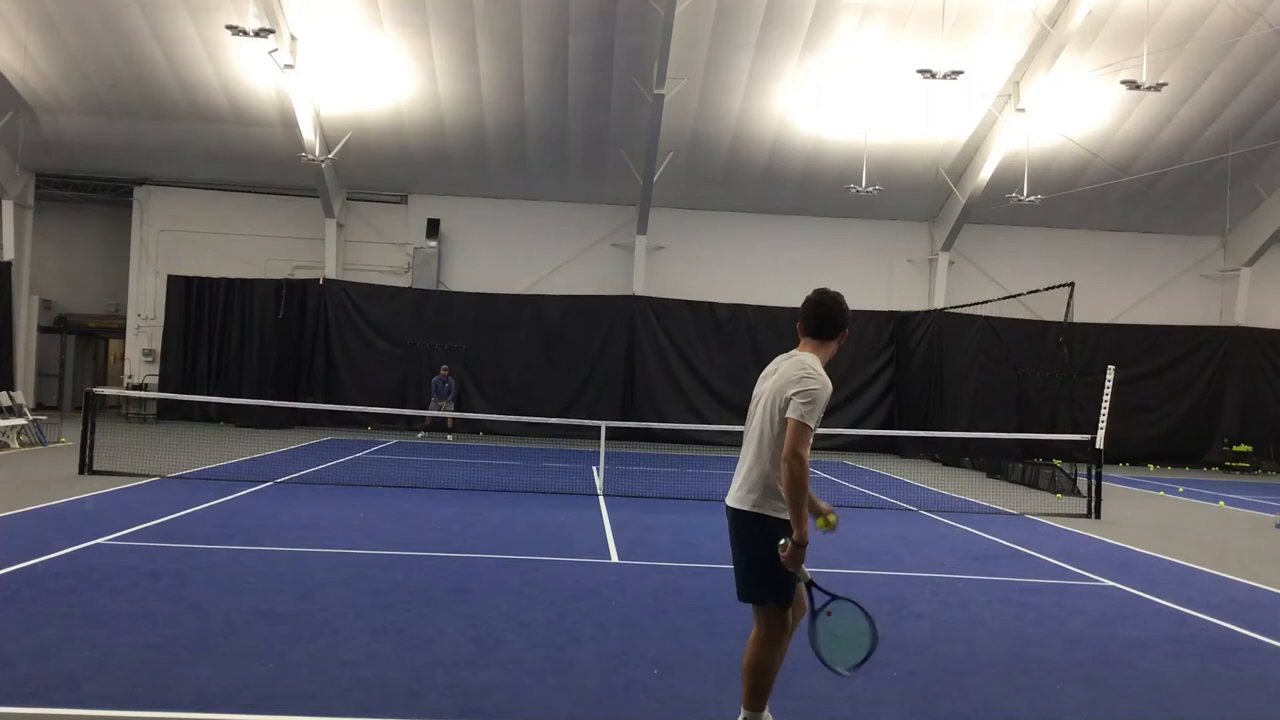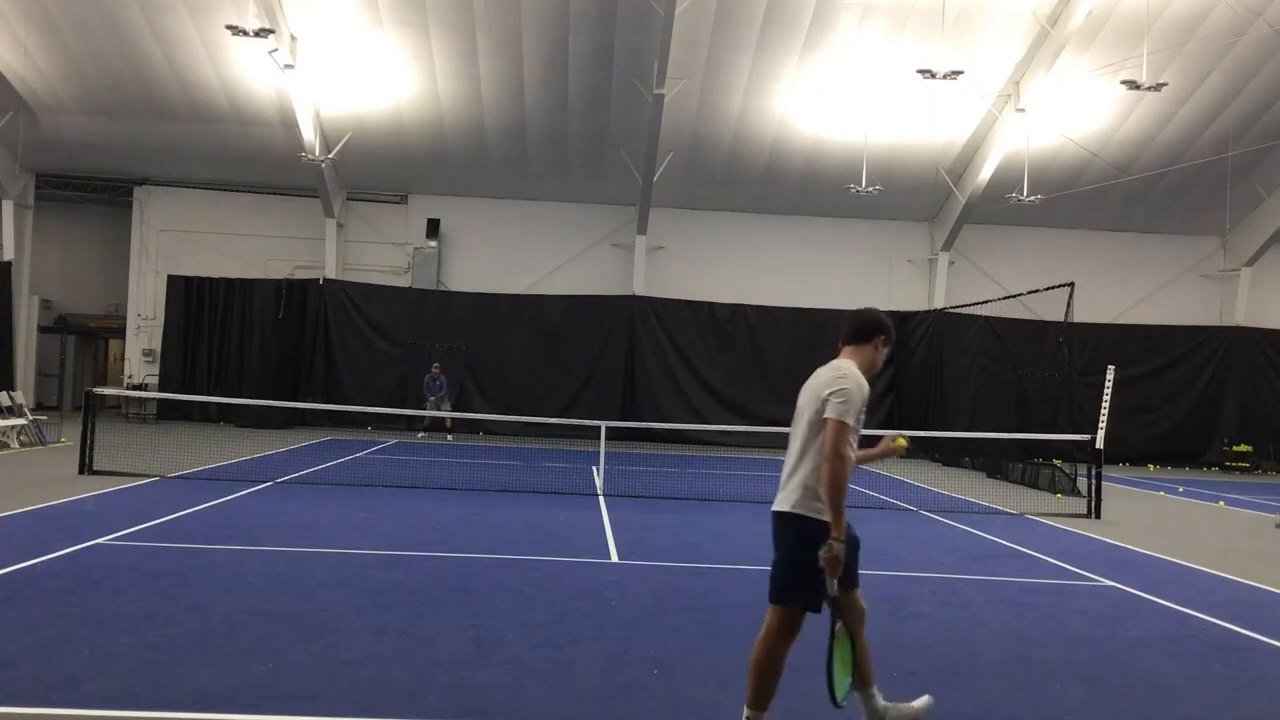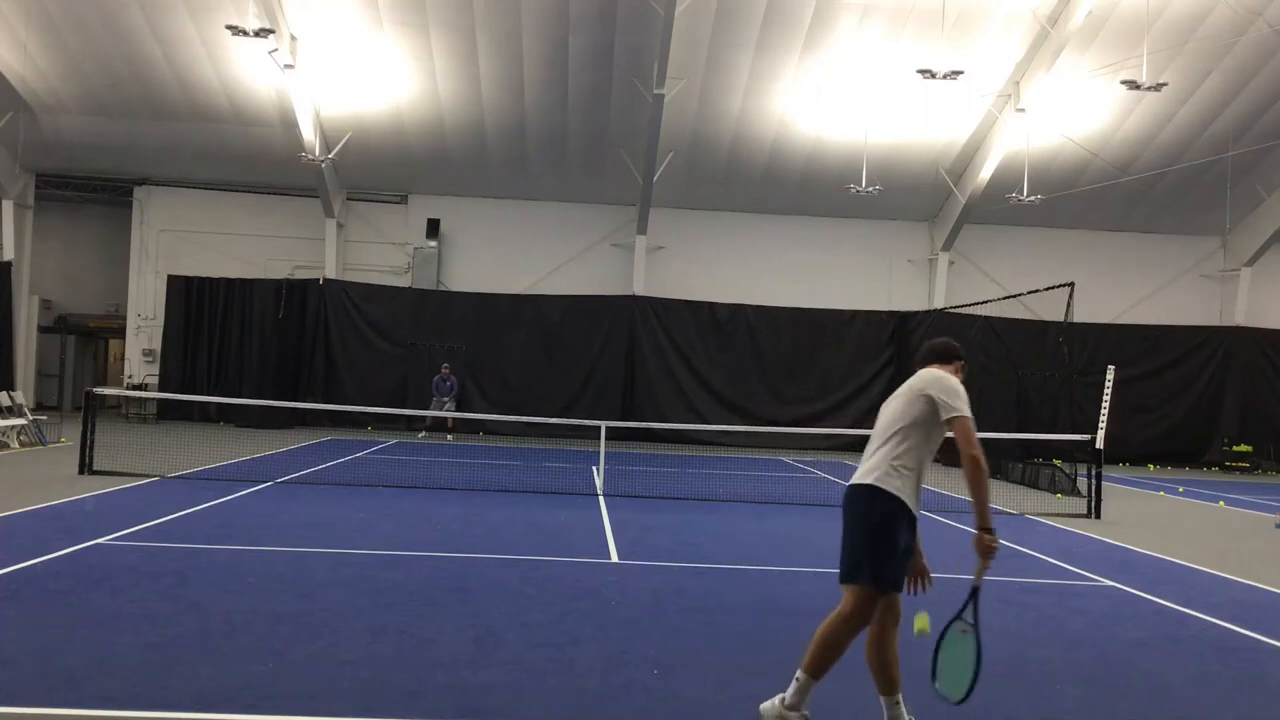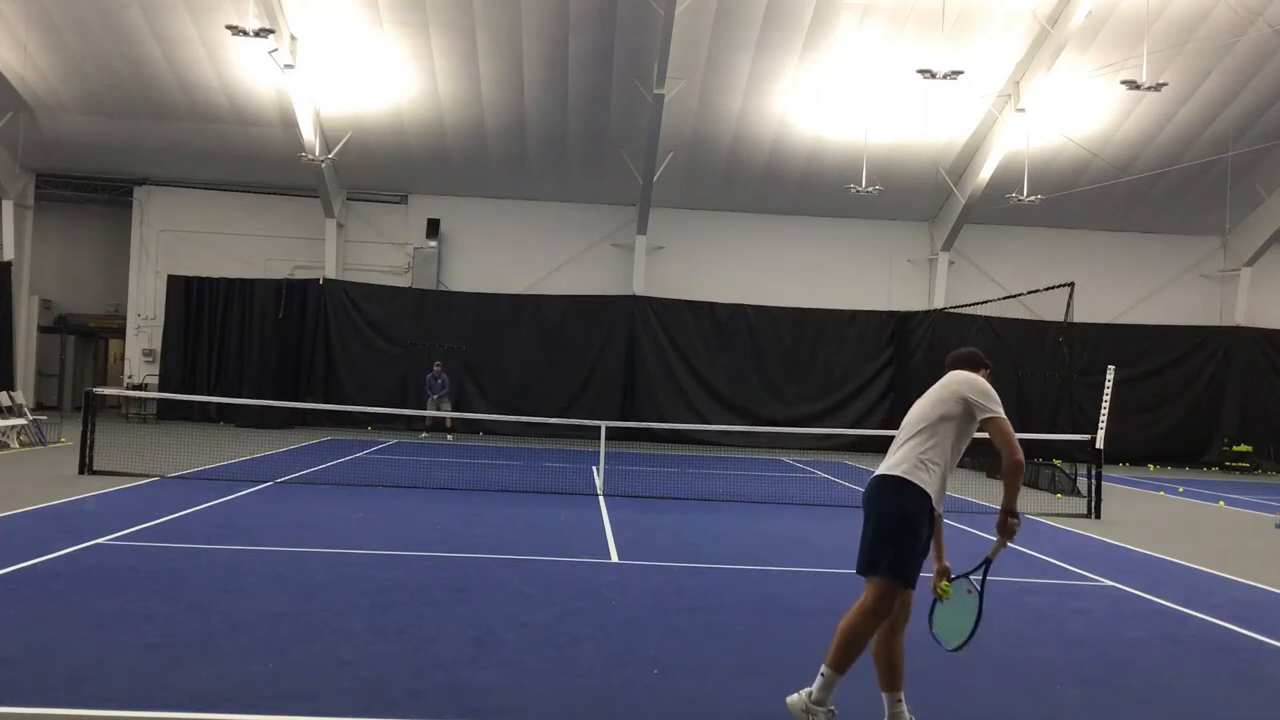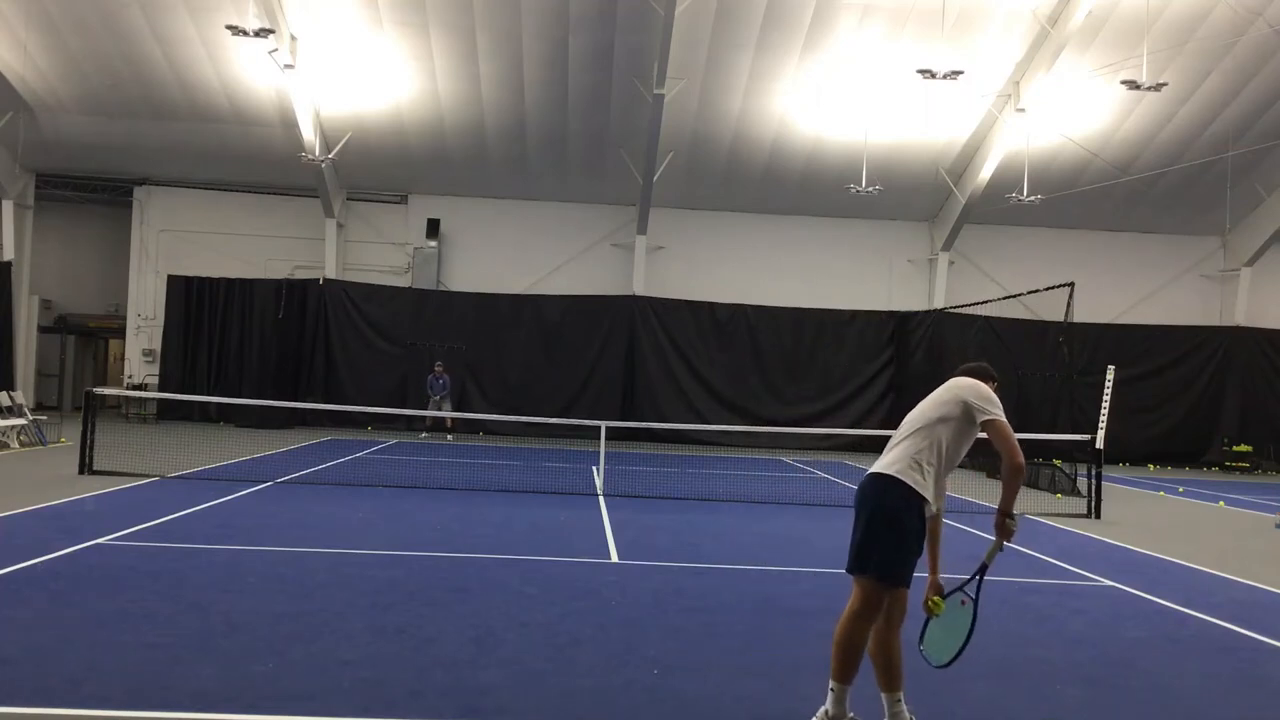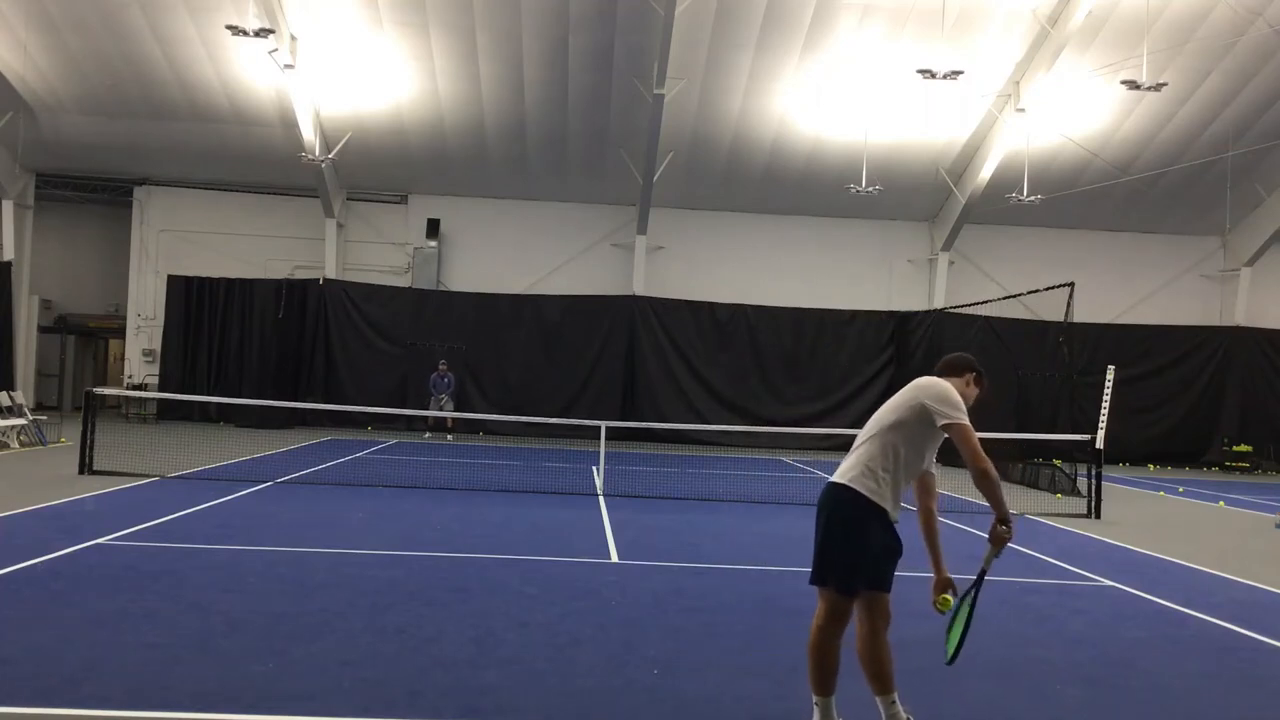
dt=0.5s
person 1, frame 1
left shoulder: (778, 366)
right shoulder: (813, 380)
right elbow: (792, 458)
left wrist: (811, 503)
right wrist: (799, 532)
left hip: (754, 507)
right hip: (766, 515)
left knee: (790, 613)
right knee: (772, 624)
person 1, frame 2
left shoulder: (825, 375)
right shoulder: (851, 380)
right elbow: (834, 458)
left wrist: (876, 452)
right wrist: (837, 534)
left hip: (809, 514)
right hip: (806, 517)
left knee: (851, 612)
right knee: (784, 624)
person 1, frame 3
left shoulder: (910, 391)
right shoulder: (944, 383)
right elbow: (972, 456)
left wrist: (915, 555)
right wrist: (983, 527)
left hip: (879, 502)
right hip: (878, 501)
left knee: (886, 614)
right knee: (858, 607)
person 1, frame 4
left shoulder: (940, 397)
right shoulder: (974, 384)
left elbow: (930, 487)
right elbow: (1014, 457)
left wrist: (940, 560)
right wrist: (1008, 511)
left hip: (898, 494)
right hip: (900, 494)
left knee: (897, 612)
right knee: (878, 601)
person 1, frame 5
right shoulder: (977, 390)
left elbow: (935, 504)
right elbow: (1015, 461)
left wrist: (933, 575)
right wrist: (1005, 513)
left hip: (901, 501)
right hip: (893, 494)
left knee: (891, 612)
right knee: (867, 603)
person 1, frame 6
left shoulder: (927, 423)
right shoulder: (939, 389)
left elbow: (926, 505)
right elbow: (980, 465)
left wrist: (939, 571)
right wrist: (1001, 518)
left hip: (875, 513)
right hip: (852, 501)
left knee: (875, 617)
right knee: (834, 613)
